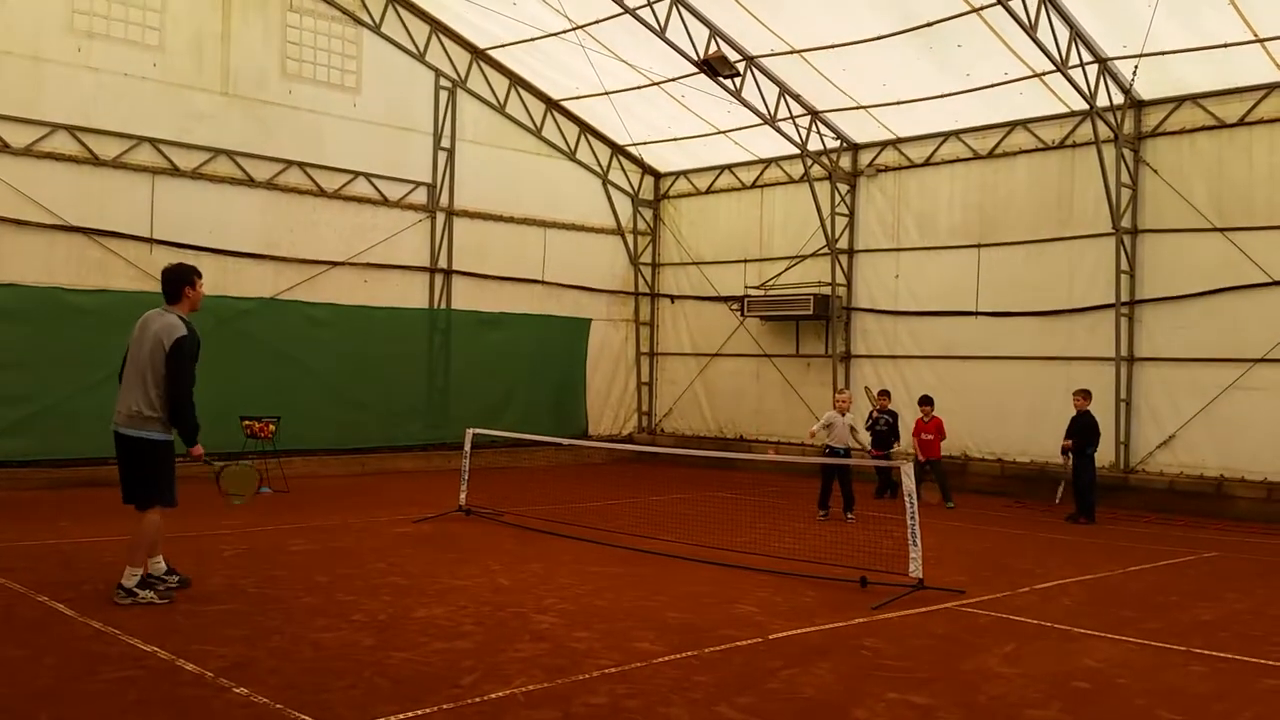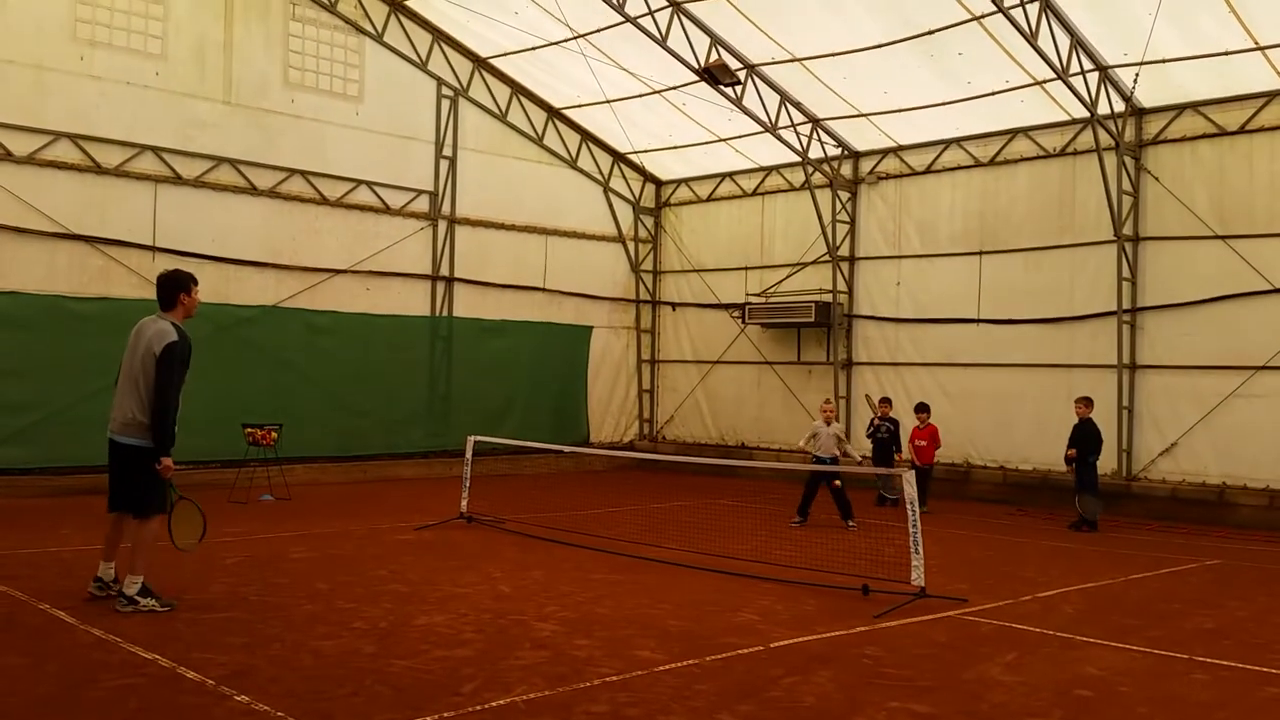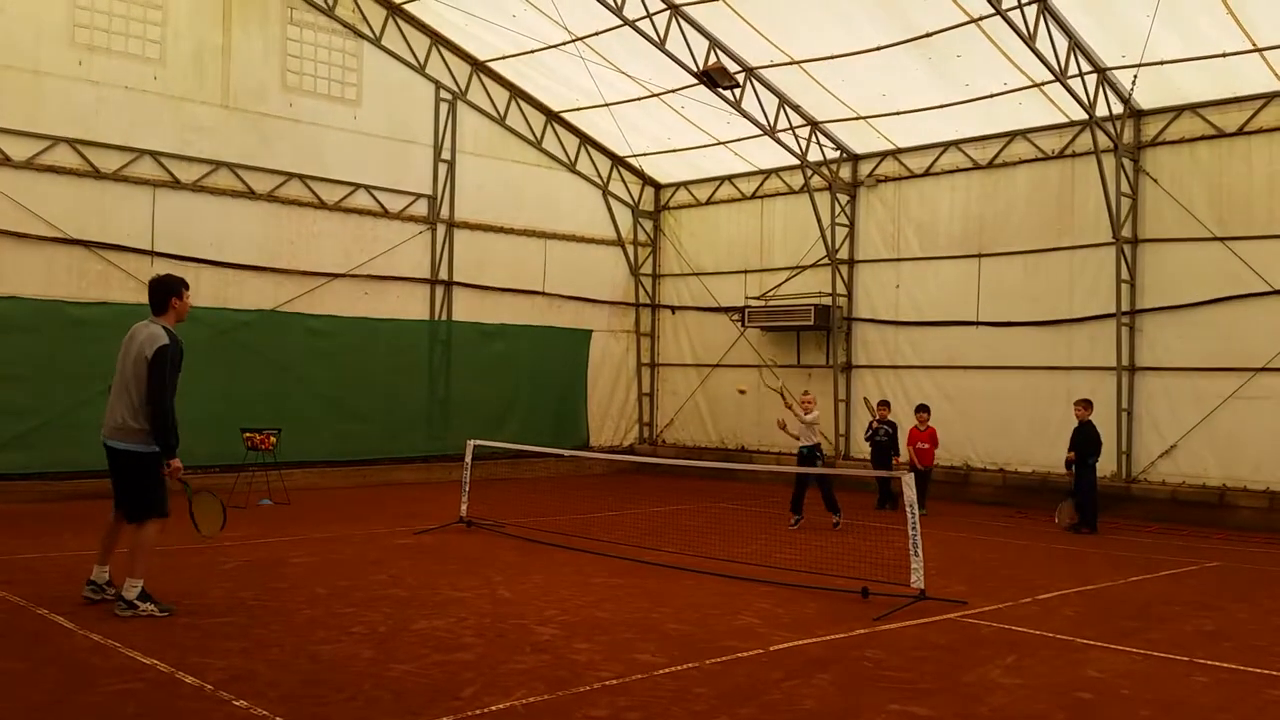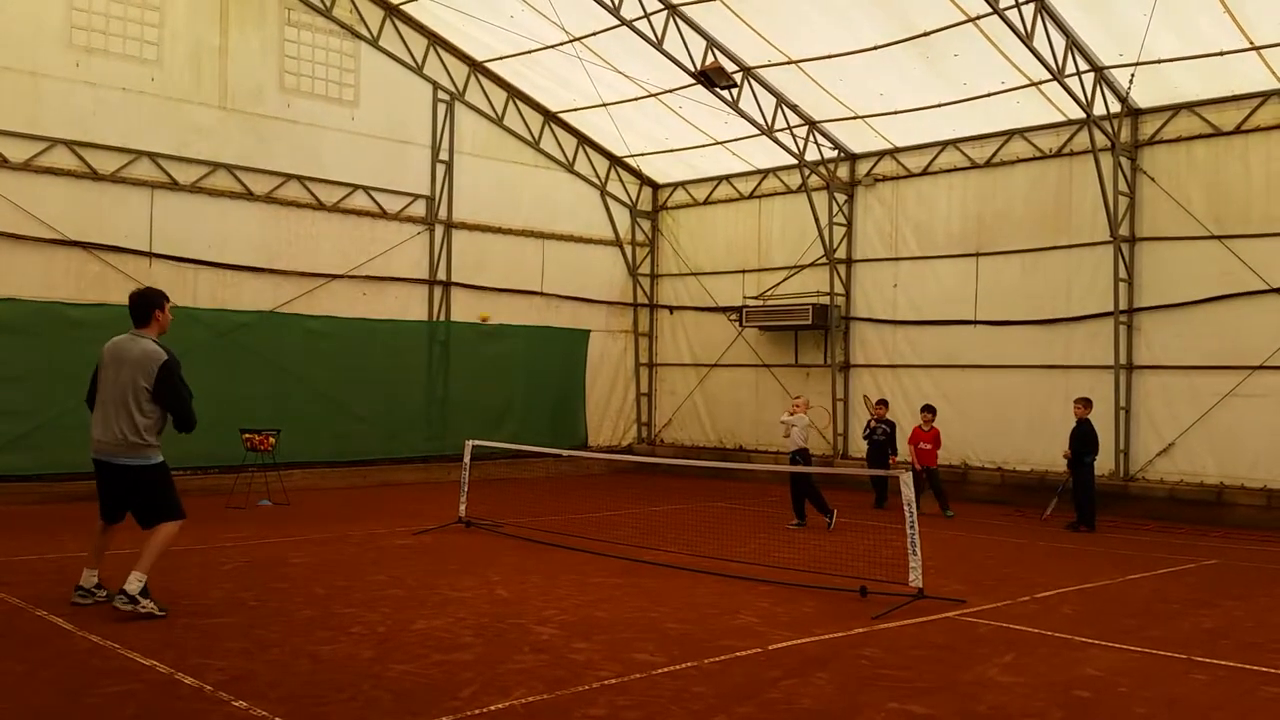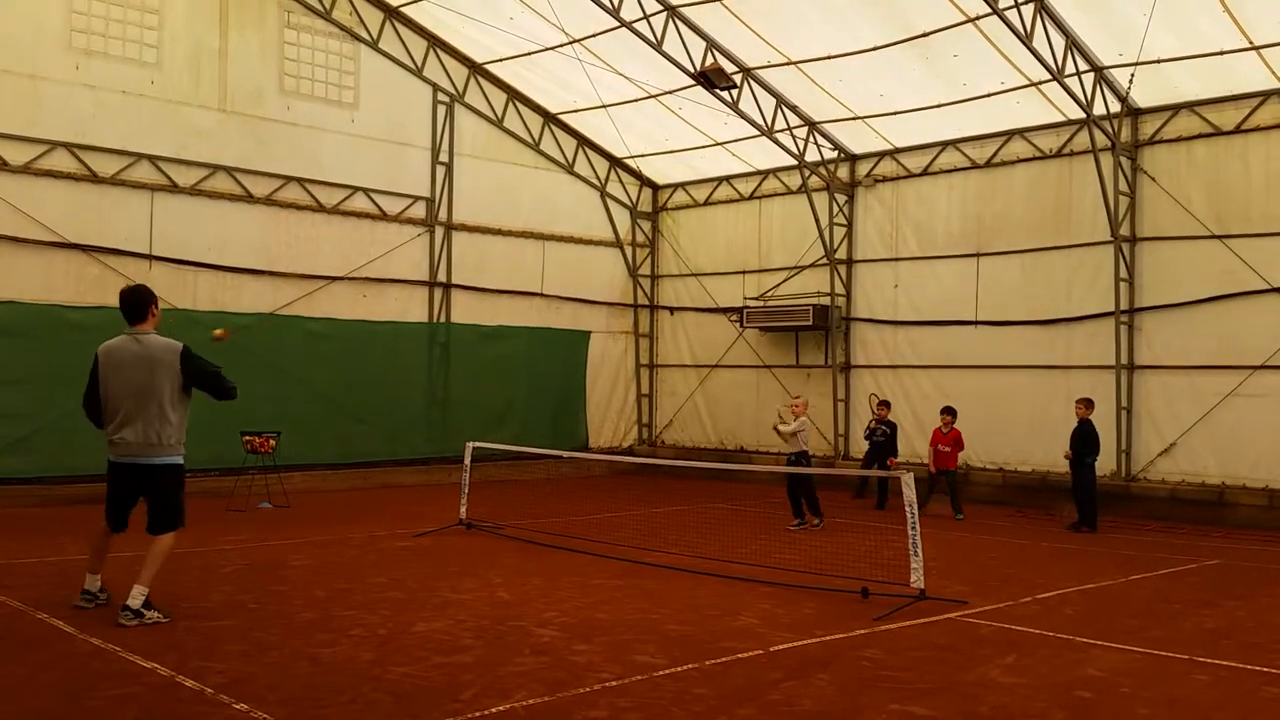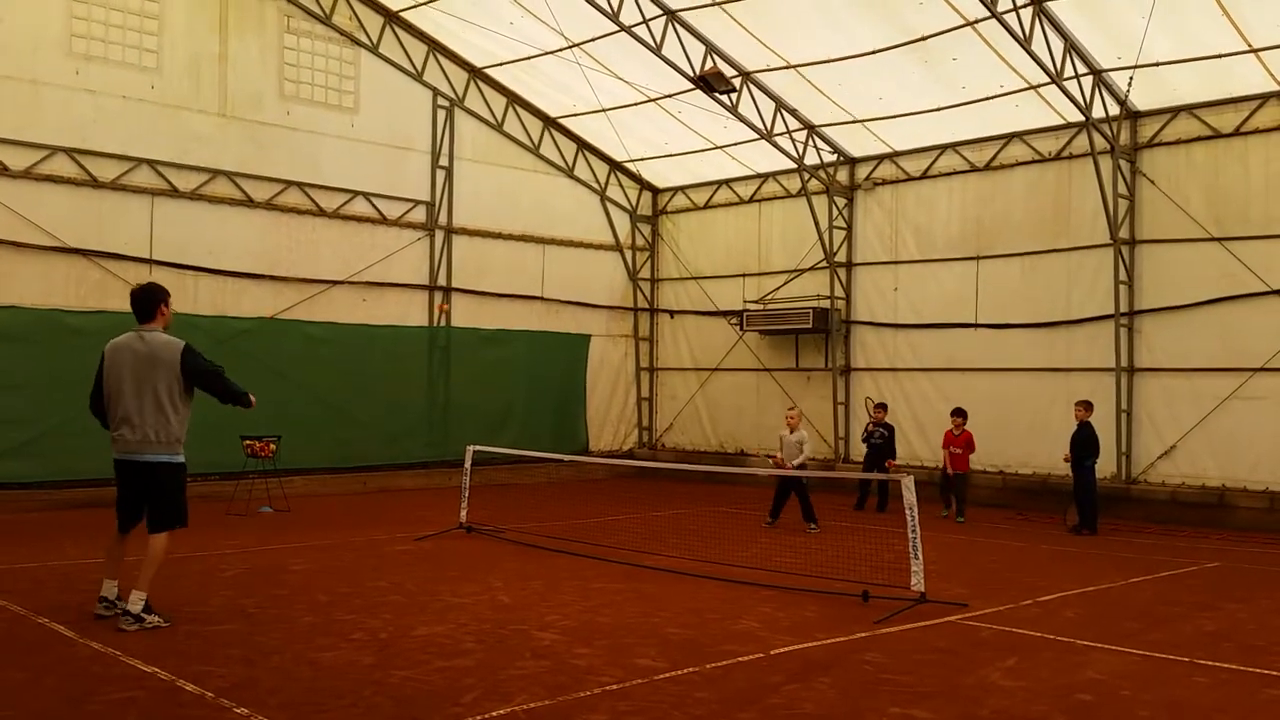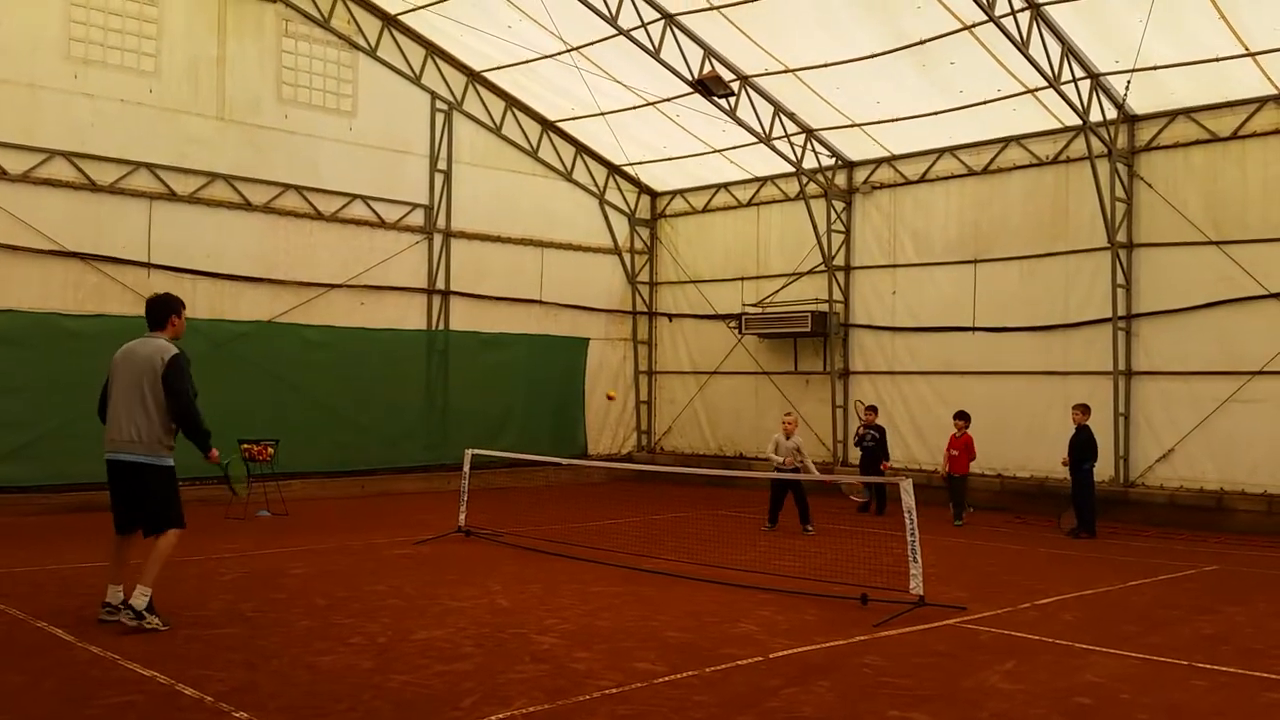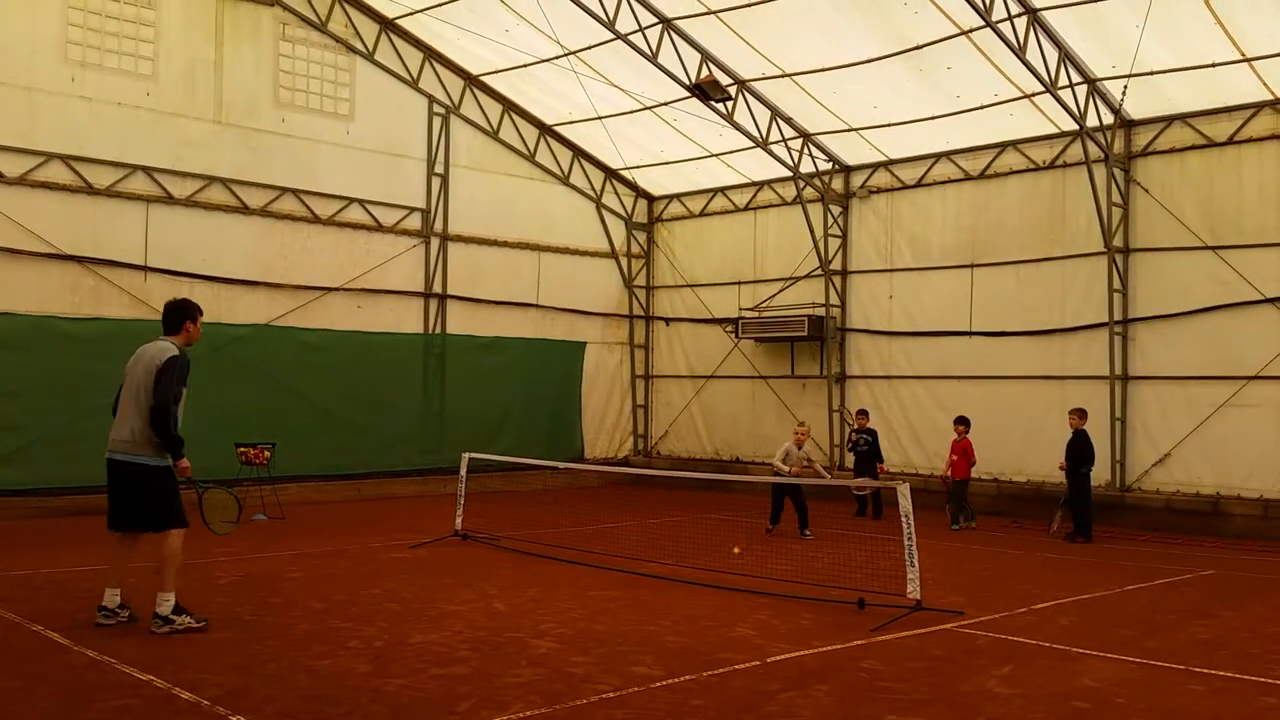
dt=0.3s
person 1, frame 1
left shoulder: (147, 320)
right shoulder: (184, 334)
left elbow: (125, 373)
right elbow: (181, 394)
right wrist: (193, 440)
left hip: (125, 425)
right hip: (151, 432)
left knee: (148, 503)
right knee: (153, 505)
left ankle: (157, 569)
right ankle: (131, 584)
person 1, frame 2
left shoulder: (143, 326)
right shoulder: (175, 341)
right elbow: (165, 400)
right wrist: (164, 450)
left hip: (119, 432)
right hip: (143, 439)
left knee: (123, 509)
right knee: (151, 513)
left ankle: (105, 577)
right ankle: (132, 591)
person 1, frame 3
left shoulder: (136, 331)
right shoulder: (166, 344)
right elbow: (162, 405)
right wrist: (172, 454)
left hip: (115, 436)
right hip: (139, 443)
left knee: (123, 511)
right knee: (151, 518)
left ankle: (98, 580)
right ankle: (132, 596)
person 1, frame 4
left shoulder: (110, 347)
right shoulder: (162, 359)
left elbow: (92, 398)
right elbow: (183, 414)
right wrist: (186, 424)
left hip: (103, 451)
right hip: (139, 456)
left knee: (110, 519)
right knee: (170, 520)
left ankle: (87, 585)
right ankle: (133, 590)
person 1, frame 5
left shoulder: (105, 353)
right shoulder: (175, 352)
left elbow: (91, 406)
right elbow: (216, 384)
right wrist: (231, 390)
left hip: (121, 456)
right hip: (163, 457)
left knee: (111, 523)
right knee: (165, 531)
left ankle: (90, 589)
right ankle: (135, 604)
person 1, frame 6
left shoulder: (113, 349)
right shoulder: (177, 350)
left elbow: (97, 404)
right elbow: (216, 382)
right wrist: (245, 398)
left hip: (125, 454)
right hip: (164, 455)
left knee: (124, 526)
right knee: (161, 530)
left ankle: (108, 597)
right ankle: (136, 608)
person 1, frame 7
left shoulder: (122, 352)
right shoulder: (172, 355)
left elbow: (104, 406)
right elbow: (185, 409)
right wrist: (207, 446)
left hip: (116, 454)
right hip: (151, 458)
left knee: (127, 529)
right knee: (170, 530)
left ankle: (113, 600)
right ankle: (138, 603)
person 1, frame 8
left shoulder: (141, 353)
right shoulder: (174, 358)
left elbow: (120, 406)
right elbow: (162, 411)
right wrist: (178, 453)
left hip: (119, 454)
right hip: (148, 458)
left knee: (127, 530)
right knee: (174, 529)
left ankle: (110, 604)
right ankle: (166, 610)
